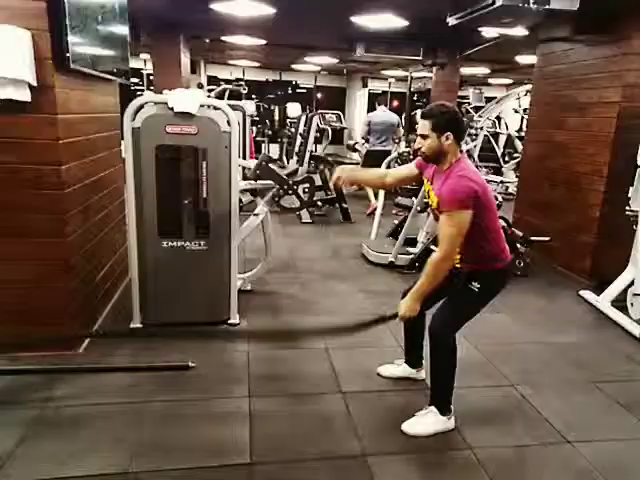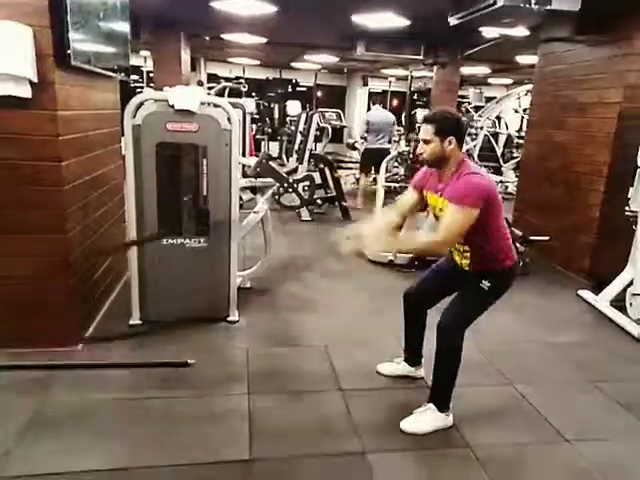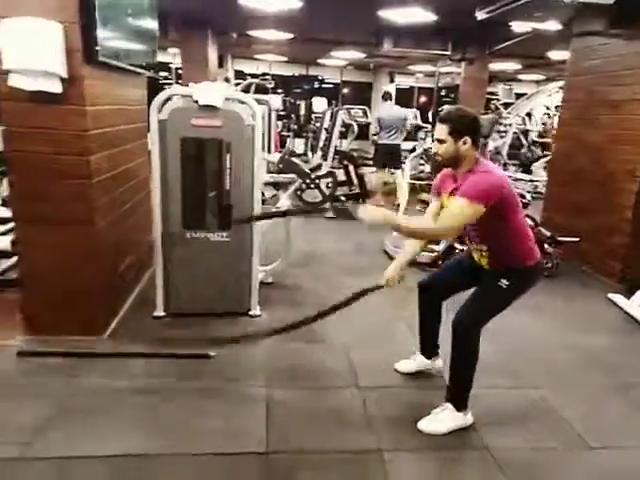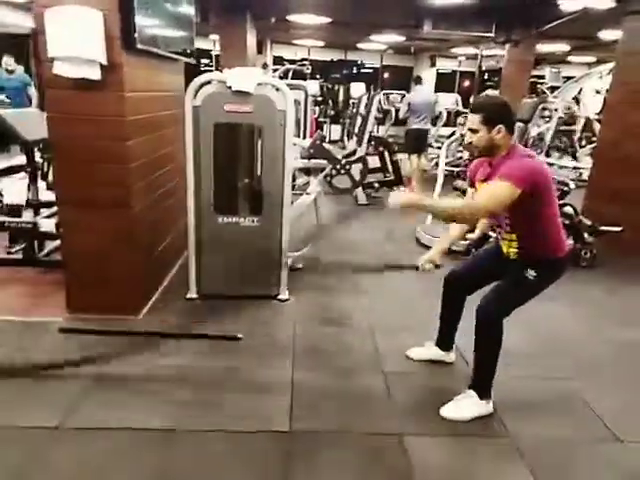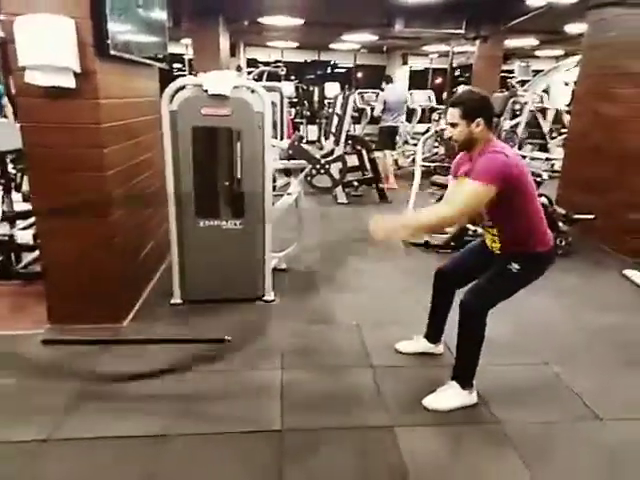
dt=0.4s
person 1, frame 1
left shoulder: (460, 184)
right shoulder: (434, 164)
left elbow: (445, 253)
right elbow: (390, 178)
left wrist: (414, 297)
right wrist: (352, 176)
left hip: (487, 270)
right hip: (461, 261)
left knee: (441, 328)
right knee: (414, 301)
left ankle: (441, 413)
right ankle: (413, 365)
person 1, frame 2
left shoulder: (470, 184)
right shoulder: (429, 174)
left elbow: (443, 240)
right elbow: (398, 211)
left wrist: (388, 241)
right wrist: (363, 232)
left hip: (494, 269)
right hip: (462, 257)
left knee: (450, 325)
right knee: (417, 295)
left ankle: (439, 409)
right ankle: (412, 362)
person 1, frame 3
left shoulder: (482, 181)
right shoulder: (449, 176)
left elbow: (441, 230)
right elbow: (428, 223)
left wrist: (386, 217)
right wrist: (399, 262)
left hip: (516, 267)
right hip: (483, 256)
left knee: (465, 322)
right knee: (430, 288)
left ankle: (458, 410)
right ankle: (429, 356)
person 1, frame 4
left shoulder: (522, 167)
right shoulder: (482, 162)
left elbow: (475, 210)
right elbow: (468, 214)
left wrist: (415, 201)
right wrist: (439, 247)
left hip: (544, 258)
right hip: (509, 246)
left knee: (489, 311)
right knee: (455, 282)
left ankle: (480, 397)
right ankle: (443, 347)
person 1, frame 5
left shoulder: (497, 163)
right shoulder: (465, 158)
left elbow: (457, 214)
right elbow: (449, 206)
left wrist: (396, 225)
right wrist: (409, 224)
left hip: (530, 252)
right hip: (498, 241)
left knee: (474, 303)
right knee: (445, 276)
left ankle: (463, 387)
right ankle: (432, 340)
